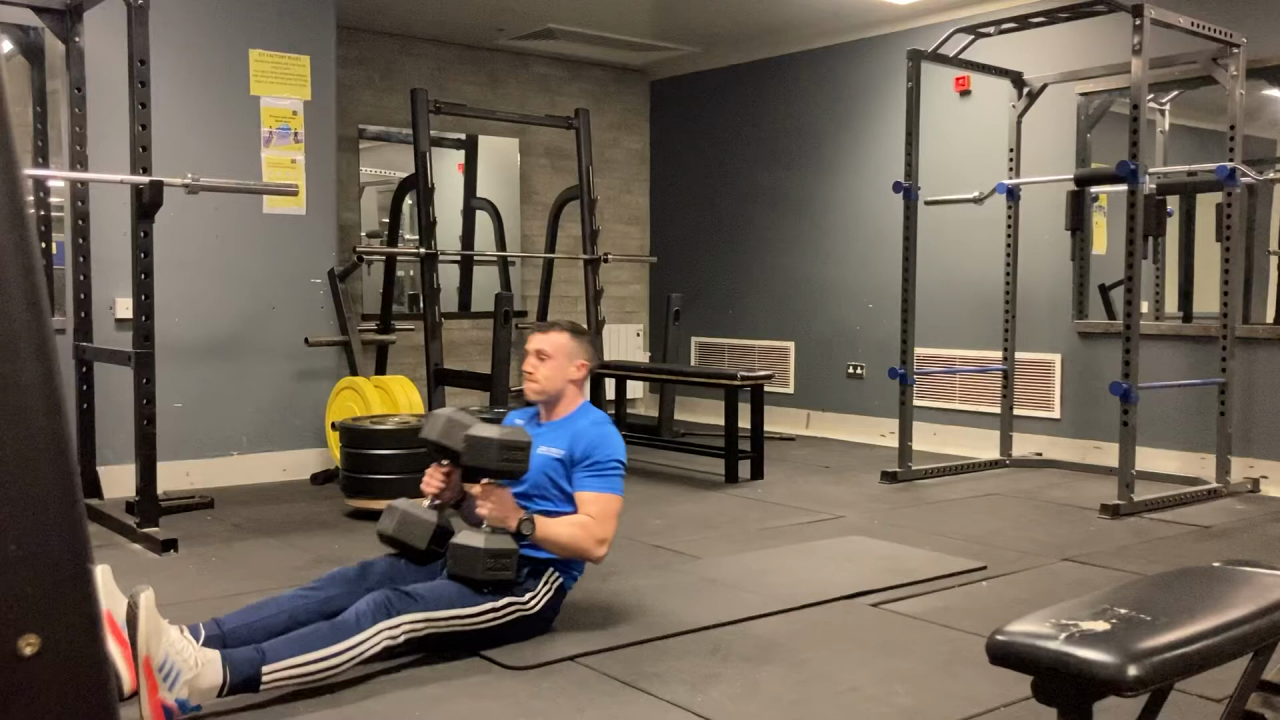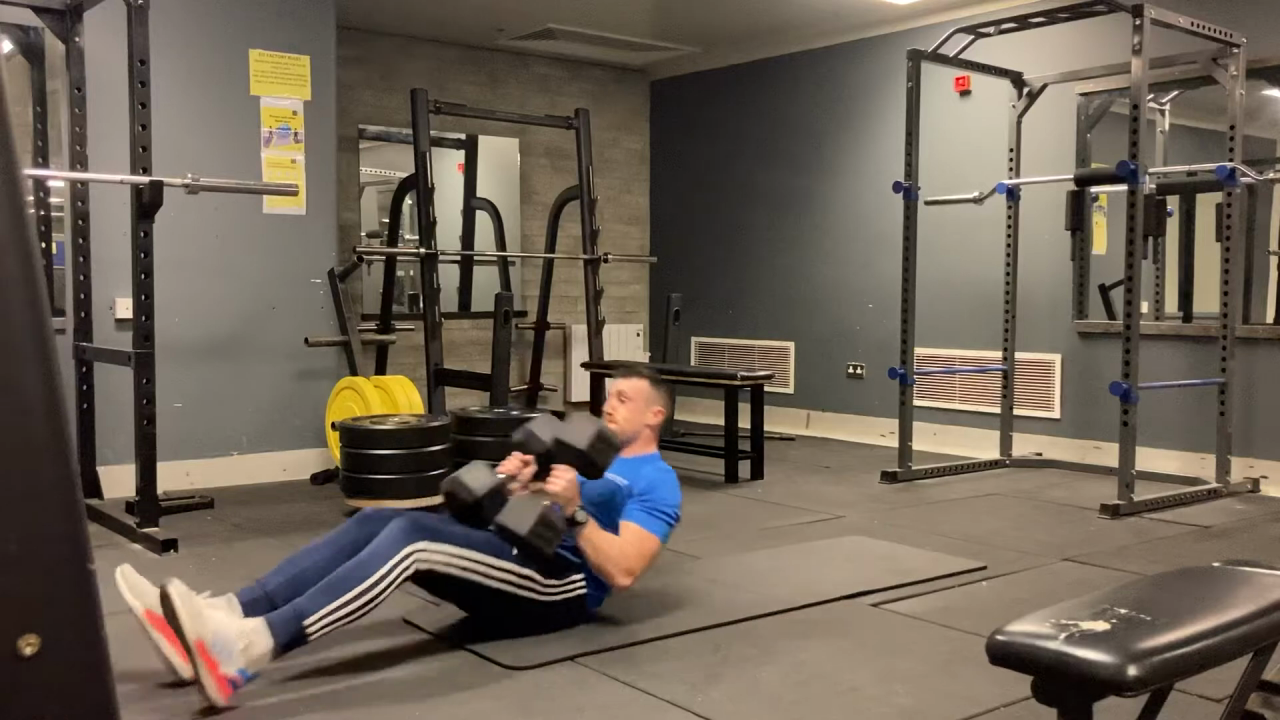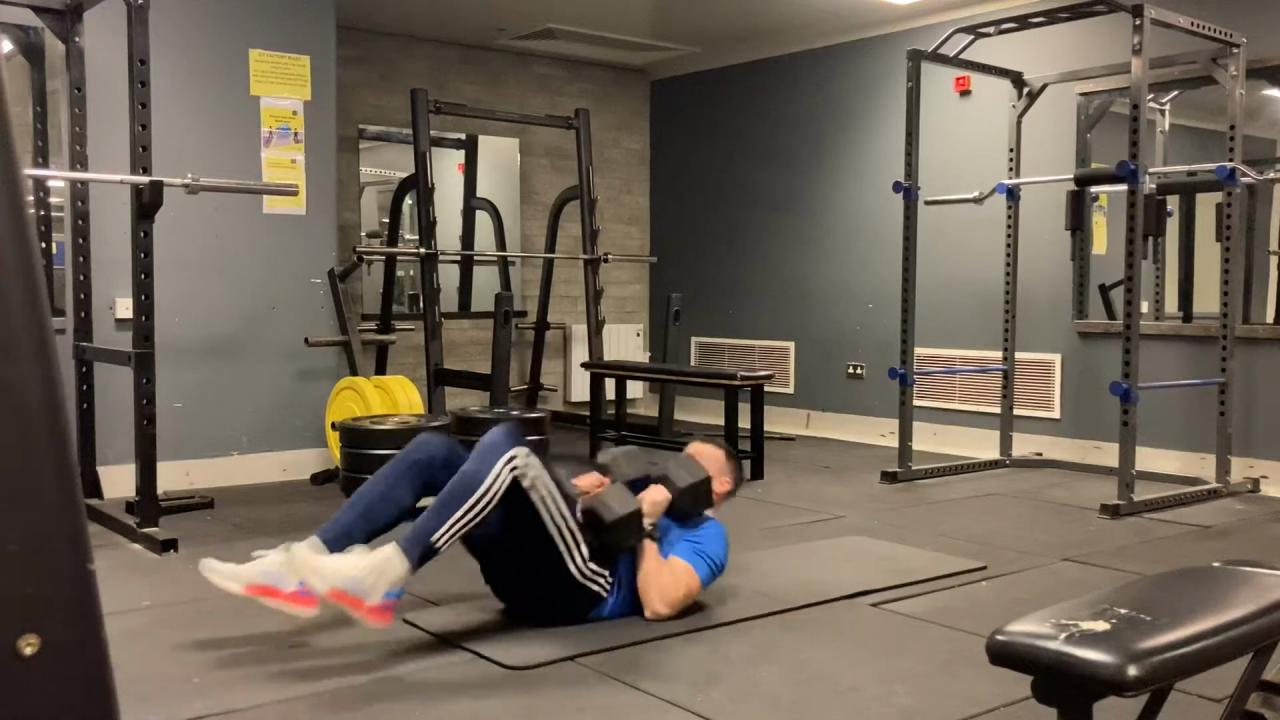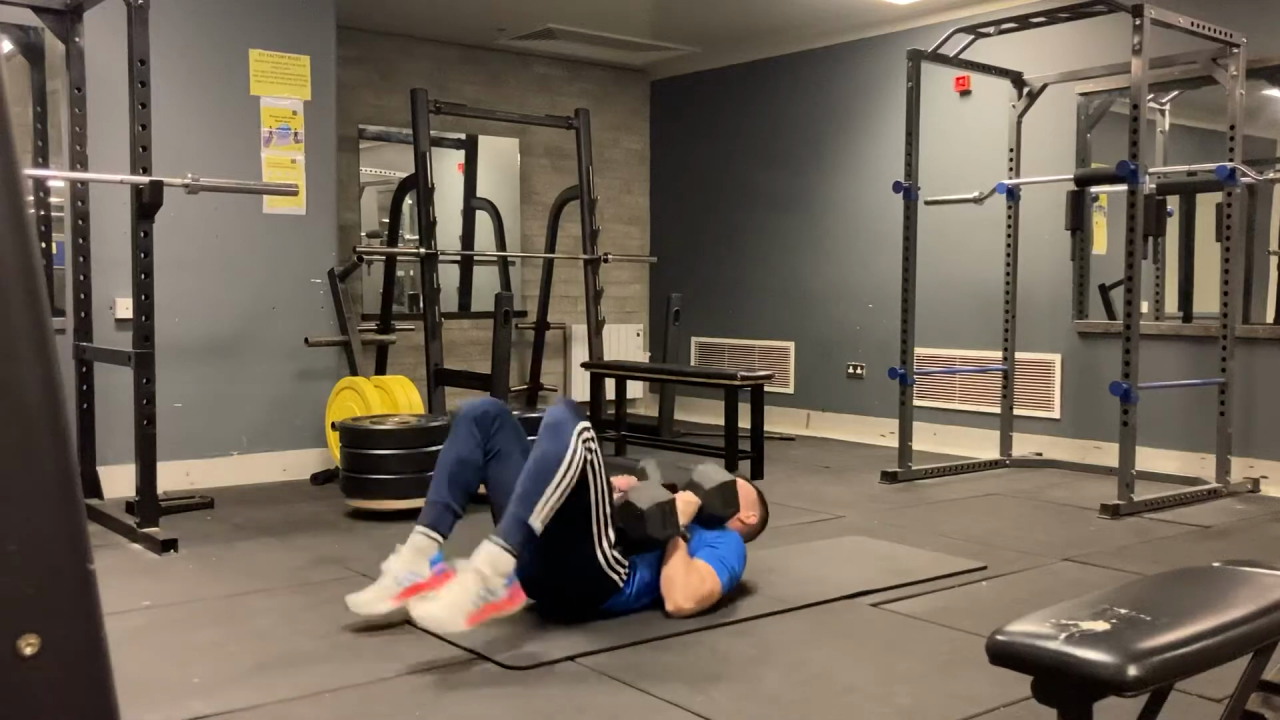
dt=0.3s
person 1, frame 1
left shoulder: (595, 437)
right shoulder: (515, 422)
left elbow: (595, 542)
left wrist: (517, 519)
right wrist: (448, 491)
left hip: (529, 584)
left knee: (383, 614)
right knee: (347, 583)
right ankle: (183, 648)
person 1, frame 2
left shoulder: (655, 483)
left elbow: (623, 571)
left wrist: (574, 509)
right wrist: (513, 481)
left hip: (561, 586)
right hip: (514, 555)
left knee: (411, 537)
right knee: (371, 521)
left ankle: (243, 652)
right ankle: (228, 618)
person 1, frame 3
left shoulder: (705, 538)
right shoulder: (642, 499)
left elbow: (660, 602)
left wrist: (648, 521)
right wrist: (574, 493)
left hip: (580, 587)
right hip: (527, 568)
left knee: (507, 442)
right knee: (431, 450)
left ankle: (381, 575)
right ankle: (309, 561)
person 1, frame 4
left shoulder: (724, 547)
right shoulder: (678, 526)
left elbow: (681, 600)
left wrist: (678, 523)
right wrist: (607, 492)
left hip: (593, 573)
right hip: (545, 557)
left knee: (567, 417)
right knee: (482, 413)
left ankle: (490, 577)
right ankle: (422, 561)
